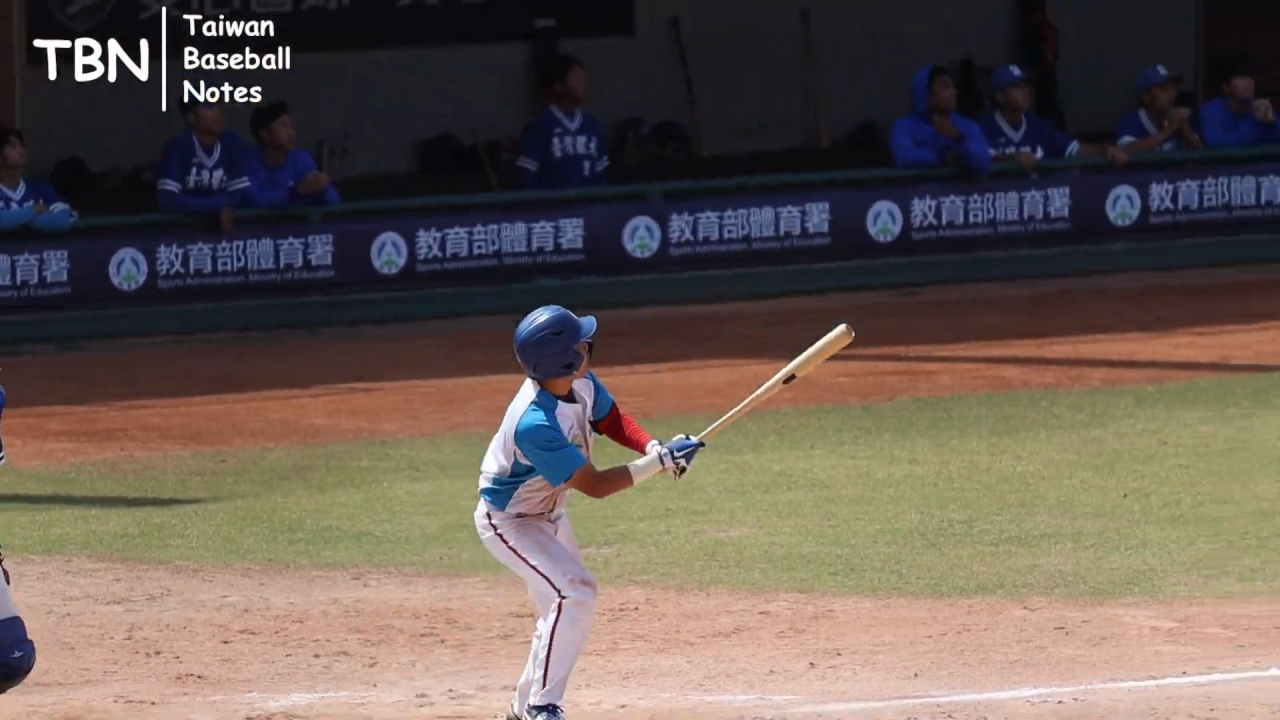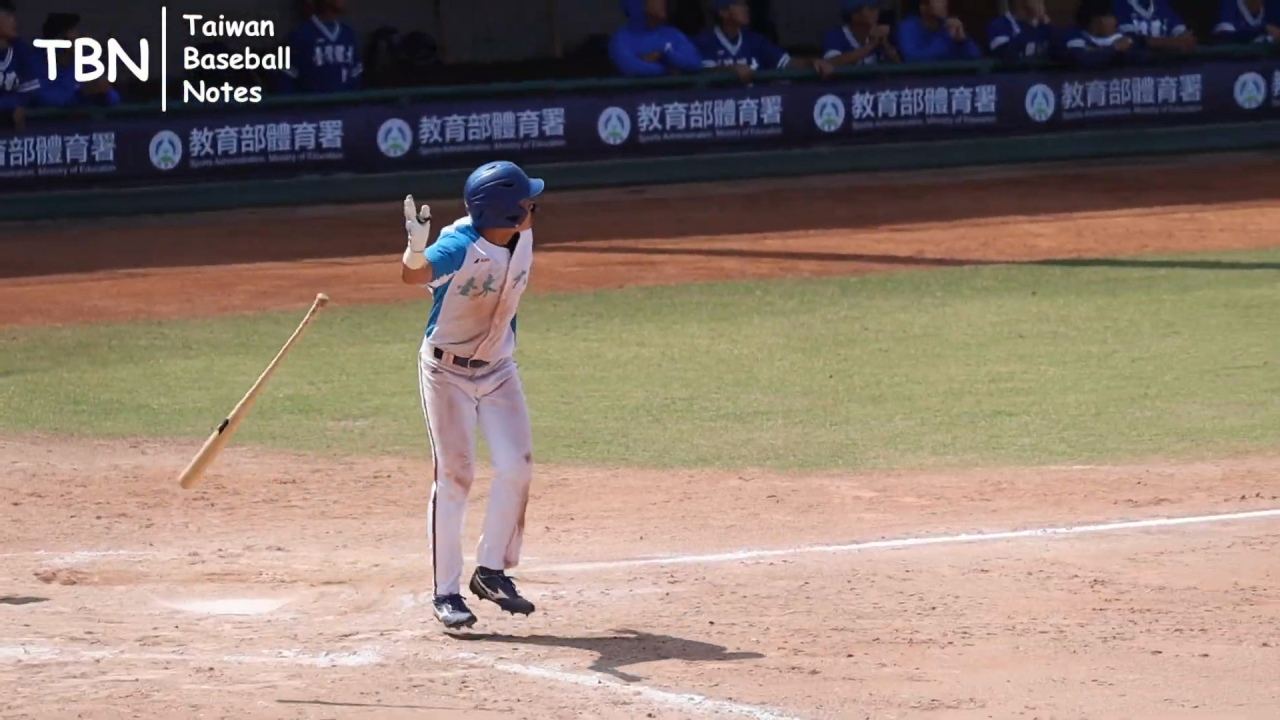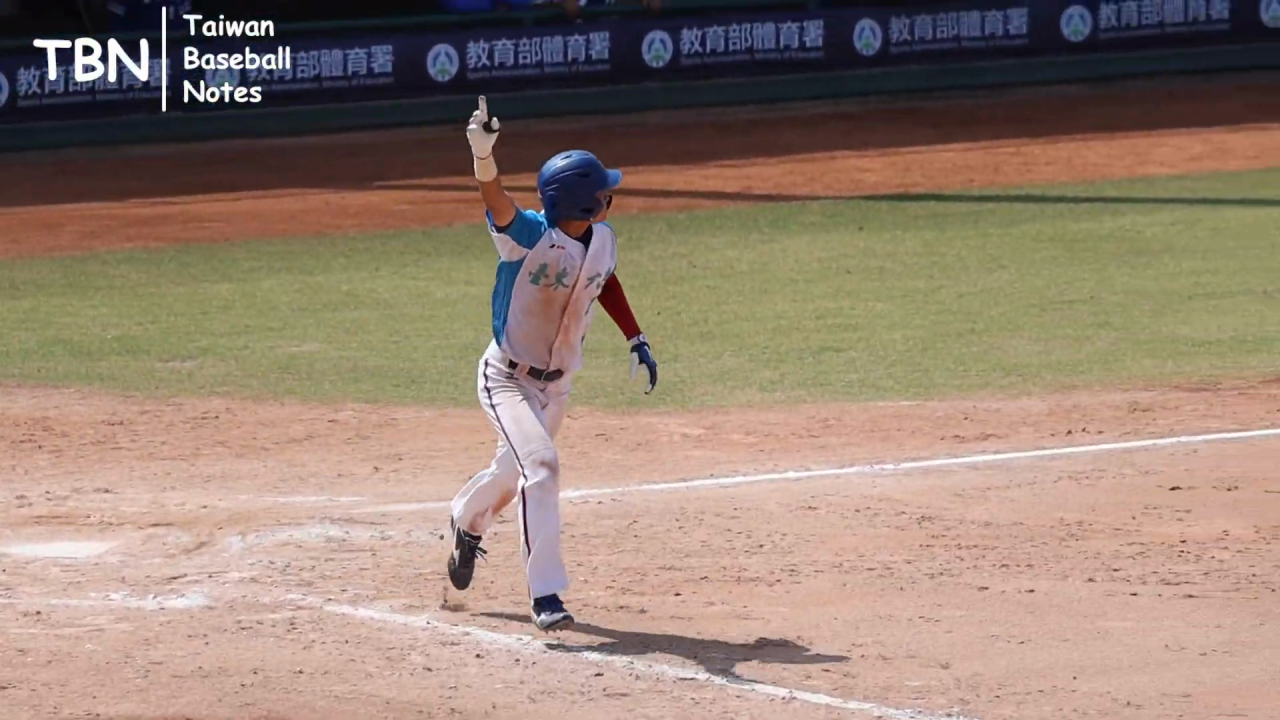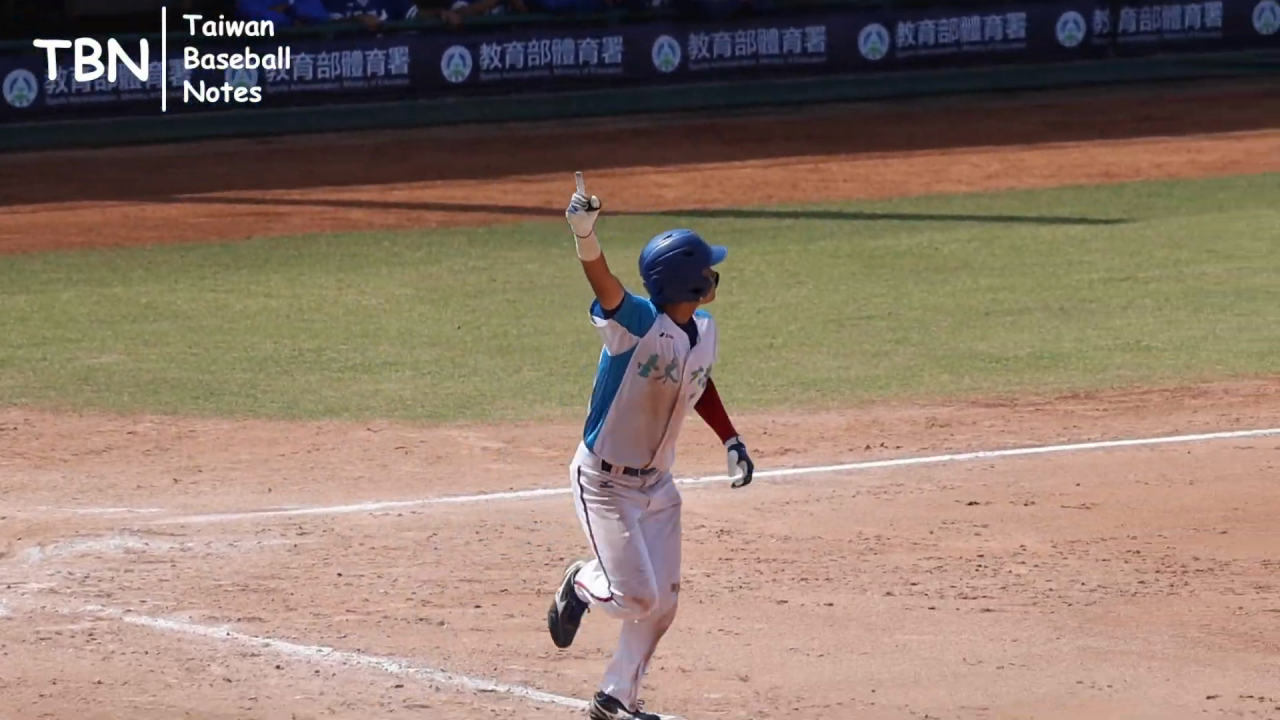
dt=0.5s
person 1, frame 1
left shoulder: (580, 383)
right shoulder: (534, 423)
left elbow: (610, 418)
right elbow: (592, 484)
left wrist: (653, 449)
right wrist: (656, 465)
left hip: (547, 512)
right hip: (509, 520)
left knee: (562, 603)
right knee: (577, 594)
person 1, frame 2
left shoulder: (521, 233)
right shoulder: (458, 245)
right elbow: (418, 272)
right wrist: (416, 246)
left hip: (497, 369)
right hip: (446, 371)
left knee: (515, 468)
right knee: (454, 478)
left ankle: (492, 573)
right ankle: (446, 590)
person 1, frame 3
left shoulder: (602, 237)
right shoulder: (528, 235)
left elbow: (606, 282)
right elbow: (494, 196)
left wrist: (637, 341)
right wrist: (482, 149)
left hip: (557, 381)
right hip: (508, 378)
left knee: (520, 475)
right knee: (542, 471)
left ankle: (466, 527)
right ankle: (546, 596)
person 1, frame 4
left shoulder: (703, 327)
right shoulder: (634, 322)
right elbow: (600, 278)
left wrist: (732, 440)
right wrist: (583, 229)
left hip: (656, 482)
right hip: (604, 480)
left knee: (661, 602)
right knee: (638, 600)
right ankle: (585, 582)
